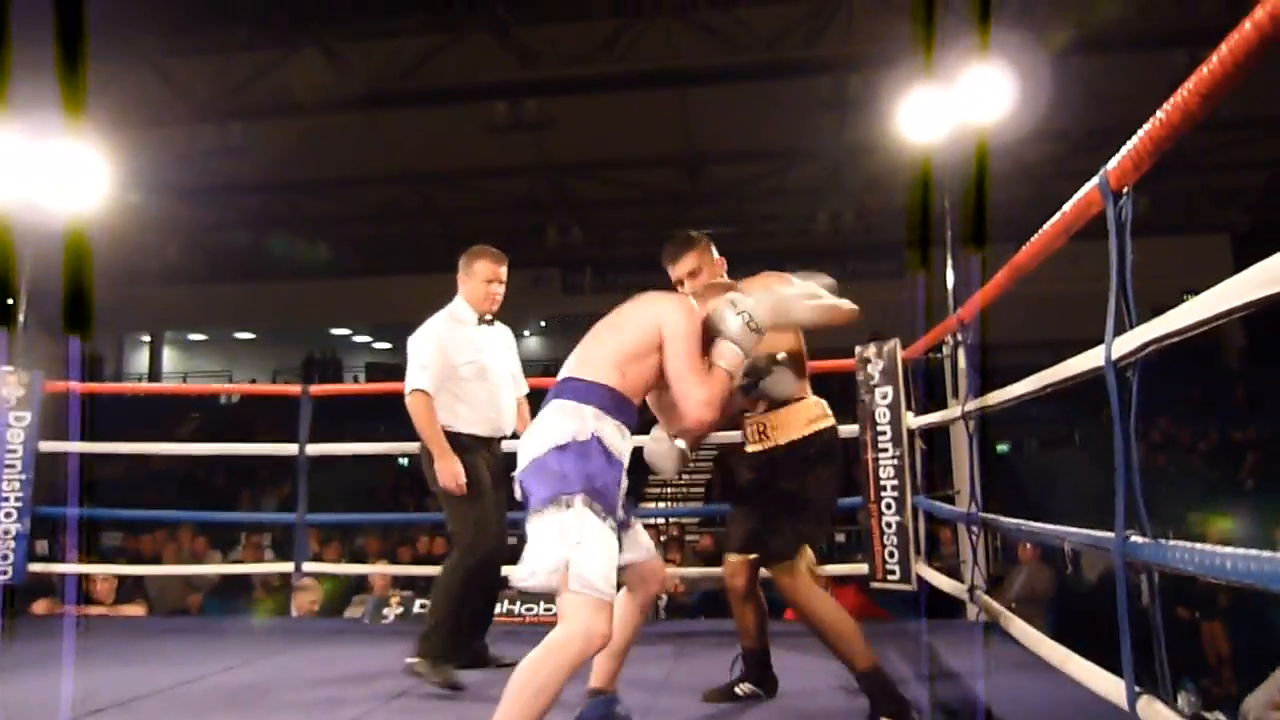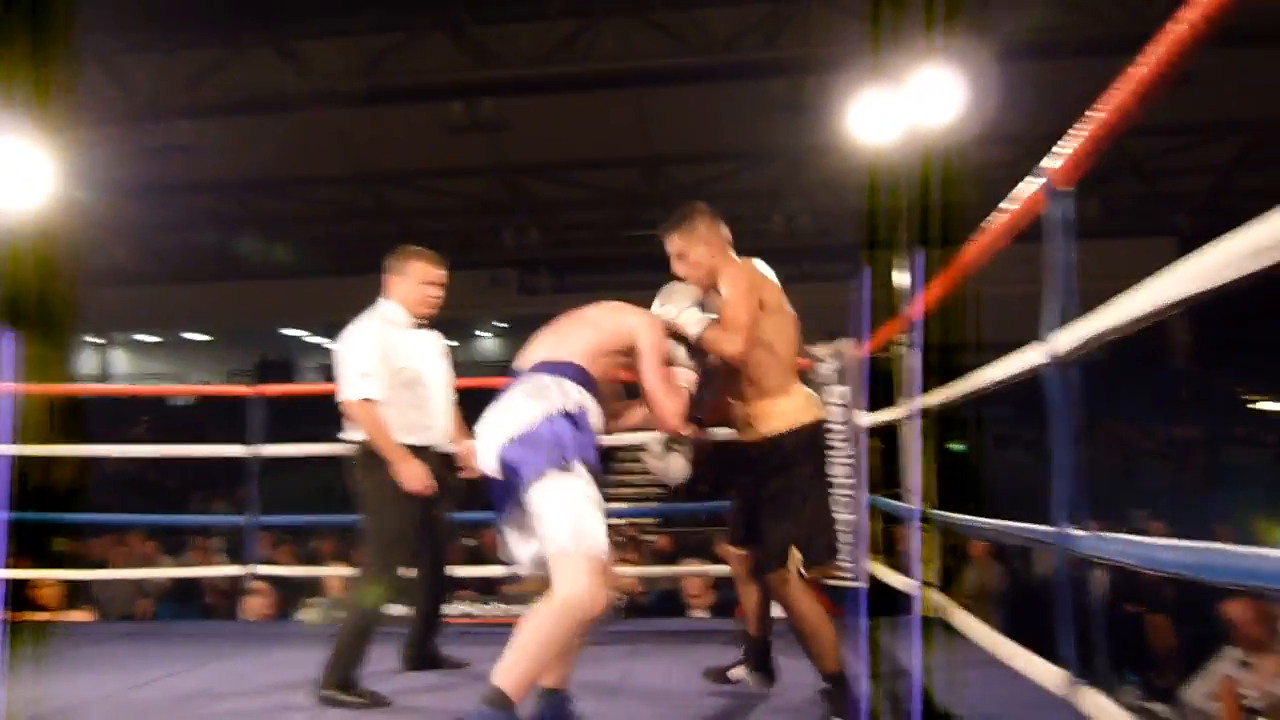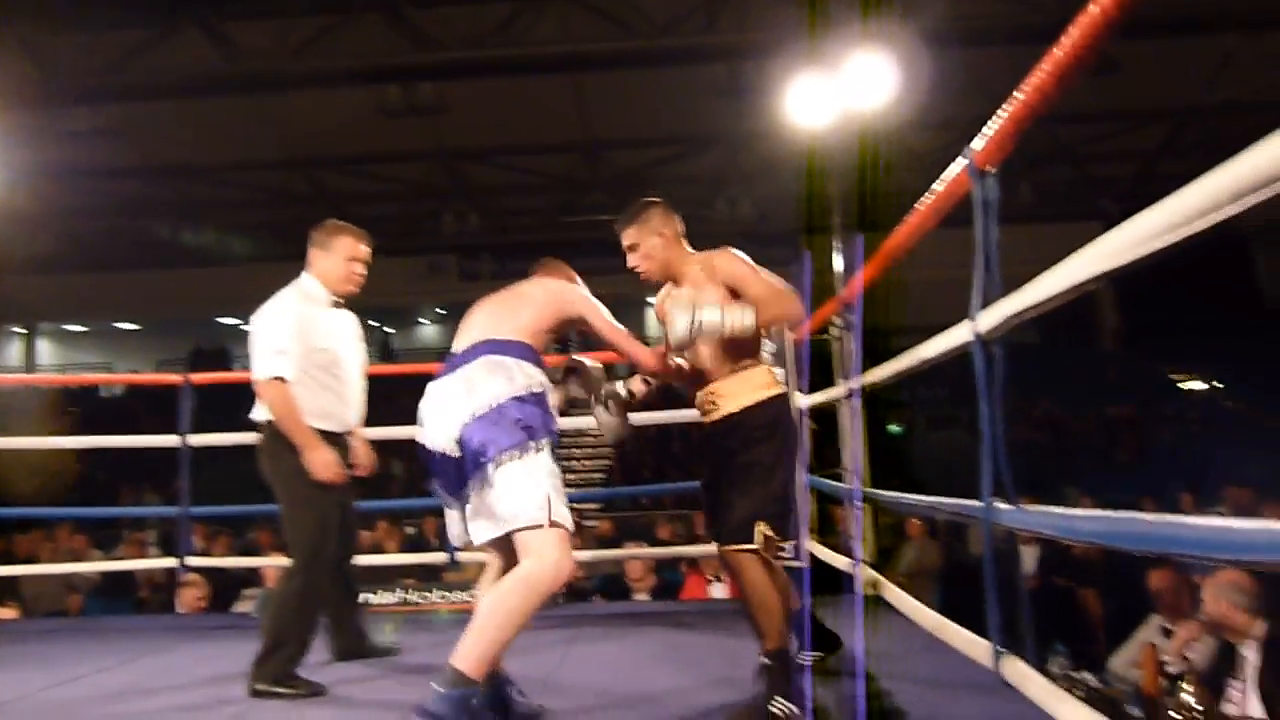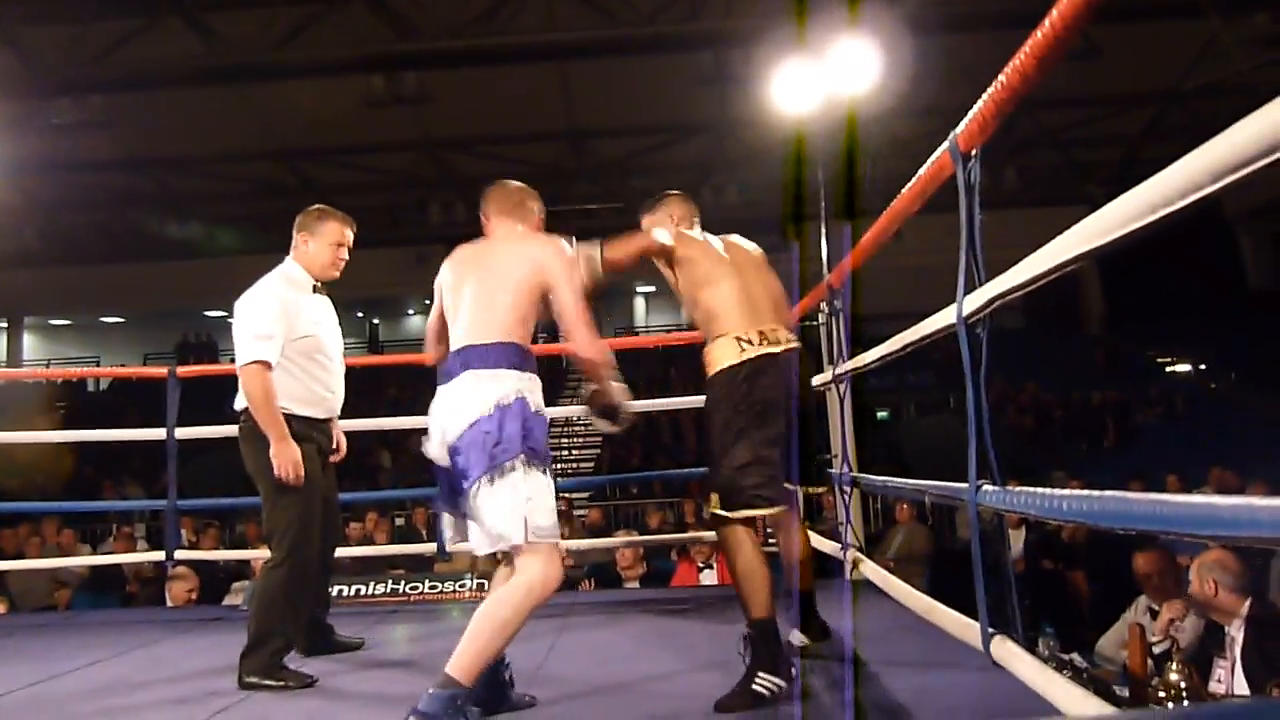
dt=0.2s
person 1, frame 1
left shoulder: (766, 288)
left elbow: (845, 311)
left hip: (804, 444)
right hip: (761, 452)
left knee: (793, 576)
right knee: (737, 573)
right ankle: (757, 674)
person 1, frame 2
left shoulder: (745, 277)
right shoulder: (720, 296)
left elbow: (732, 351)
left wrist: (686, 319)
left hip: (788, 438)
right hip: (761, 439)
left knee: (783, 574)
right knee: (743, 555)
right ankle: (757, 661)
person 1, frame 3
left shoulder: (723, 264)
right shoulder: (667, 303)
left elbow: (790, 310)
right elbow: (689, 369)
left wrist: (719, 320)
left hip: (755, 414)
right hip: (722, 423)
left knee: (741, 549)
right knee: (743, 544)
right ankle: (813, 635)
person 1, frame 4
left shoulder: (674, 243)
right shoulder: (744, 247)
left elbow: (618, 253)
right elbow: (787, 316)
left hip: (741, 373)
right hip: (782, 364)
left knee: (733, 517)
right knee: (779, 503)
left ankle: (769, 662)
right ankle: (810, 625)
person 2, frame 1
left shoulder: (503, 335)
right shoulder: (438, 331)
left elbow: (517, 396)
right elbow: (417, 395)
right wrist: (443, 456)
left hip: (492, 453)
right hip: (456, 453)
left knee: (490, 552)
right knee: (475, 546)
left ankle: (466, 647)
right ankle: (430, 651)
person 2, frame 2
left shoulder: (430, 339)
right shoulder: (369, 335)
right elbow: (359, 405)
left wrist: (462, 446)
right wrist: (401, 461)
left hip: (427, 461)
right hip: (386, 464)
left knee: (435, 559)
right knee: (384, 566)
left ankle: (421, 650)
right ankle: (338, 677)
person 2, frame 3
left shoulder: (345, 318)
right shoulder: (286, 311)
right elbow: (271, 385)
left wrist: (356, 439)
right wrist: (313, 447)
left hip: (331, 447)
right hip: (296, 446)
left knee: (339, 547)
right knee: (313, 555)
left ankle: (349, 638)
right ankle: (271, 671)
person 2, frame 4
left shoulder: (320, 302)
right shoulder: (270, 296)
right elbow: (253, 370)
left wrist: (332, 426)
right wrist: (281, 441)
left hip: (312, 433)
right hip: (280, 436)
left knee: (322, 537)
right knee: (294, 545)
left ankle: (313, 632)
right ankle: (261, 664)
person 3, frame 1
left shoulder: (654, 315)
right shoulder: (682, 312)
right elbow: (694, 415)
right wrist: (733, 354)
left hip: (578, 447)
right hip: (574, 444)
left knee: (648, 576)
right knee: (589, 627)
person 3, frame 2
left shoulder: (578, 330)
right shoulder: (642, 323)
right elbow: (672, 420)
left wrist: (632, 411)
right wrist: (680, 377)
left hip: (501, 426)
right hip: (542, 418)
left knee: (588, 576)
right knee: (584, 592)
person 3, frame 3
left shoulder: (489, 305)
right shoulder: (565, 294)
right elbow: (644, 359)
left wrist: (558, 388)
right wrist: (673, 364)
left hip: (443, 406)
right hip: (499, 395)
left knee: (517, 553)
right knee: (551, 564)
person 3, frame 4
left shoulder: (454, 261)
right shoulder: (549, 250)
left elbow: (433, 350)
right elbow: (586, 349)
right wrist: (612, 394)
left hip: (454, 405)
right hip: (499, 400)
left knee: (528, 555)
right knee: (541, 572)
left ankle: (488, 675)
